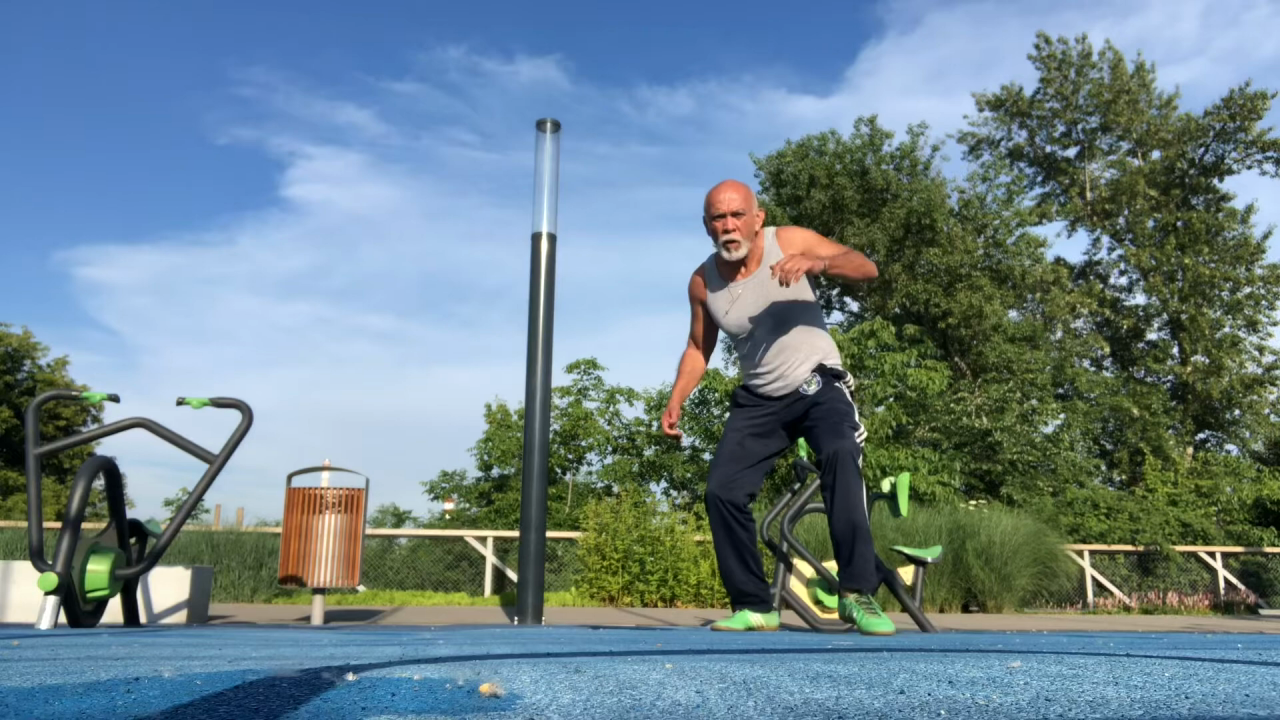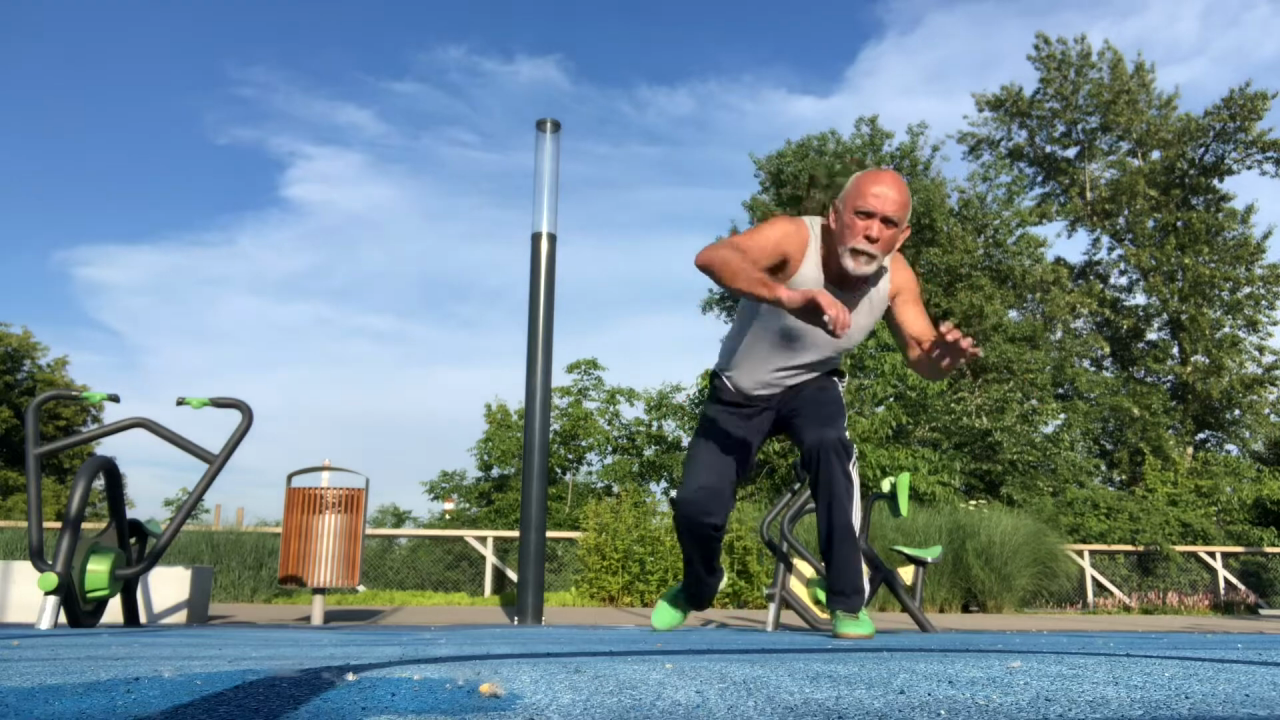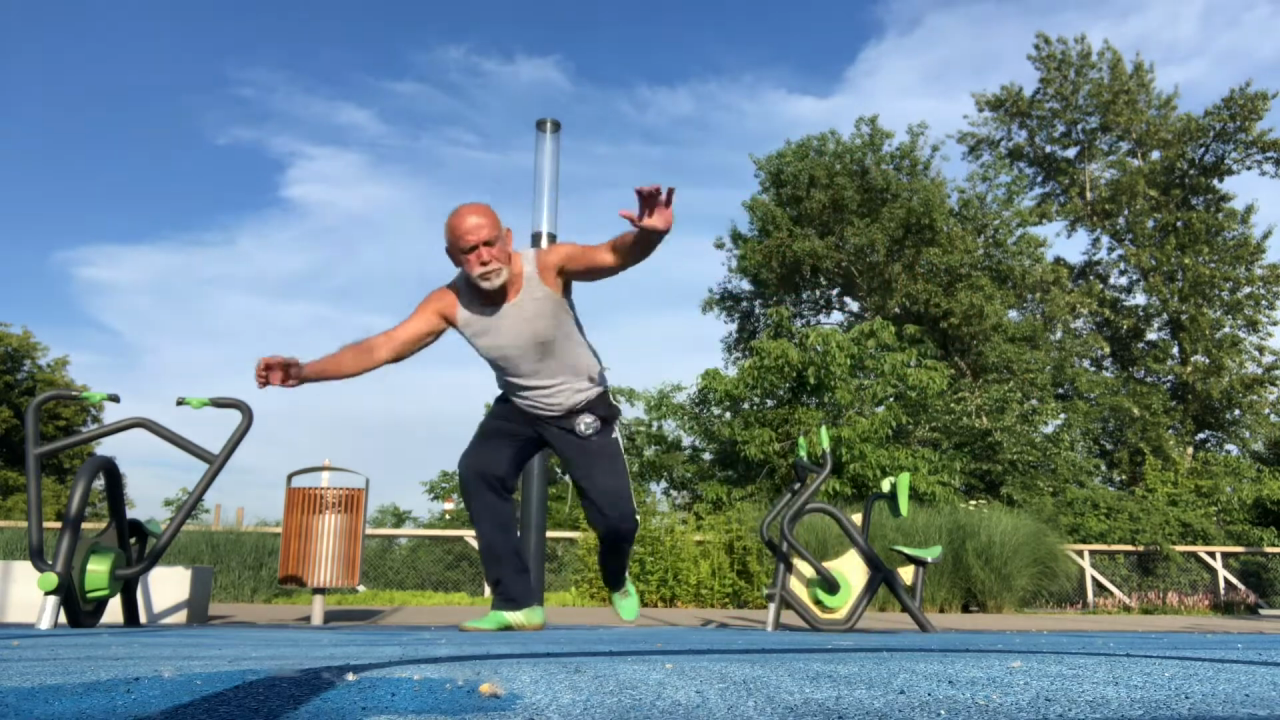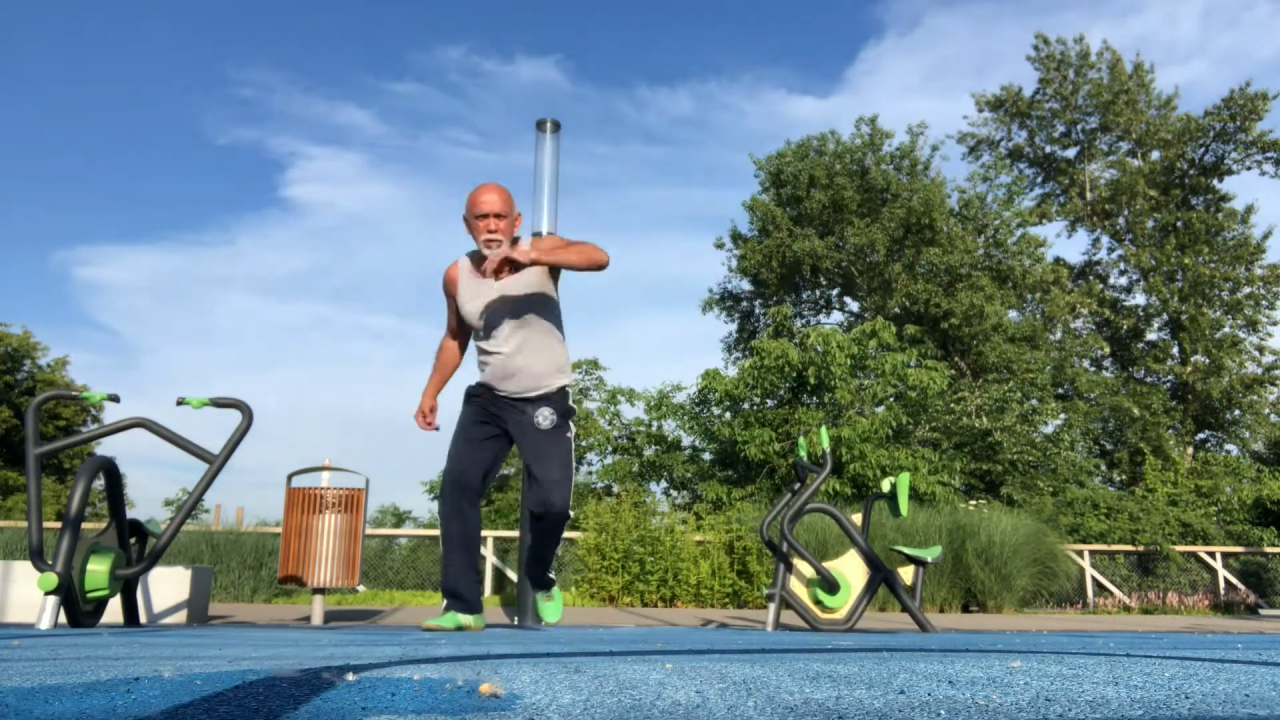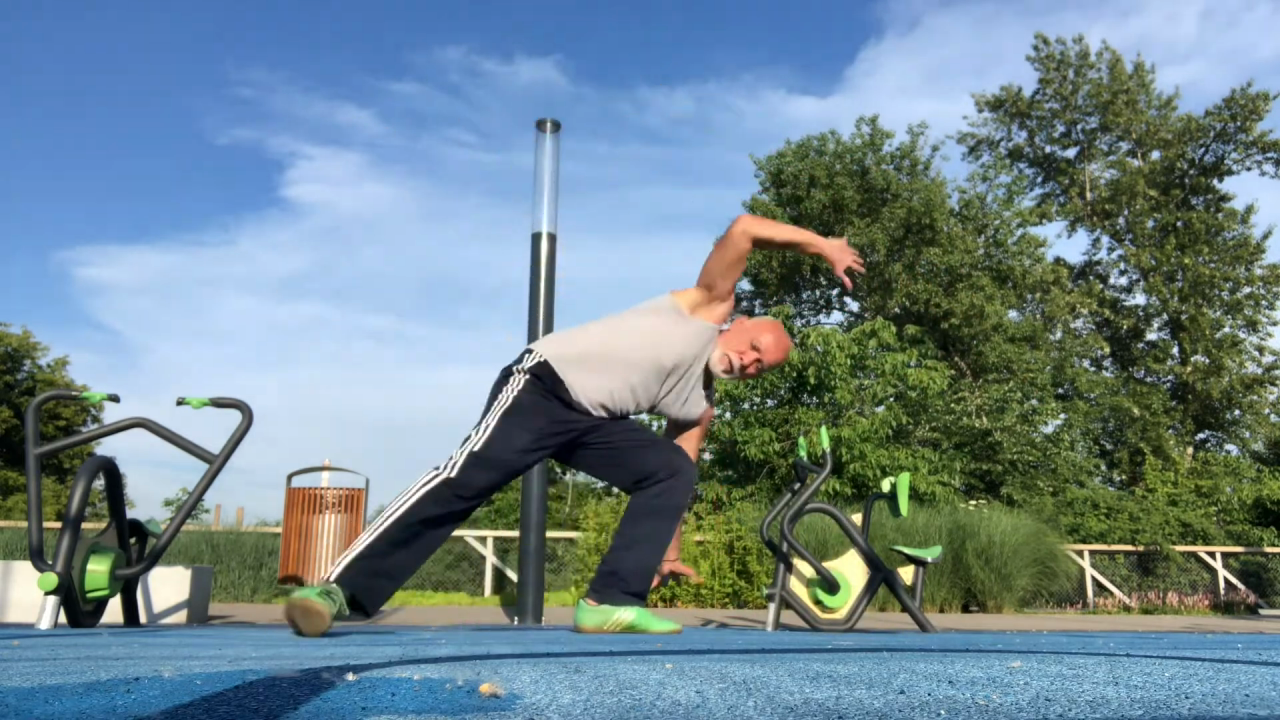
dt=1s
person 1, frame 1
left shoulder: (791, 242)
right shoulder: (703, 280)
left elbow: (865, 268)
right elbow: (699, 346)
left wrist: (813, 263)
right wrist: (675, 405)
left hip: (822, 386)
right hip: (762, 401)
left knee: (842, 463)
right knee: (722, 493)
left ankle: (857, 596)
right ankle: (754, 605)
person 1, frame 2
left shoulder: (899, 270)
right shoulder: (792, 236)
left elbow: (922, 356)
right elbow: (711, 258)
left wrist: (945, 352)
right wrist: (795, 296)
left hip: (812, 387)
right hip: (736, 391)
left knee: (829, 454)
right knee: (697, 506)
left ankle: (847, 604)
right ankle: (696, 590)
person 1, frame 3
left shoulder: (548, 266)
right shoulder: (451, 301)
left elbow: (619, 256)
right elbow: (384, 346)
left wrist: (648, 235)
right wrist: (301, 369)
left hip: (583, 411)
right hip: (518, 410)
left knee: (616, 516)
right knee: (479, 476)
left ankle: (615, 578)
right ankle: (518, 603)
person 1, frame 4
left shoulder: (541, 253)
right shoulder: (457, 275)
left elbow: (598, 257)
left wrist: (523, 256)
right wrist: (431, 393)
left hip: (545, 400)
right hip: (488, 400)
left knee: (551, 503)
right knee: (458, 486)
left ankle: (540, 581)
right ankle: (463, 605)
person 1, frame 5
left shoulder: (697, 412)
right shoulder: (710, 309)
left elbow: (685, 482)
right elbow: (744, 229)
left wrist: (668, 553)
right wrist: (823, 246)
left hip: (585, 419)
right hip: (536, 384)
left knee: (672, 469)
right knee: (467, 475)
left ankle: (610, 599)
right ankle: (338, 591)
